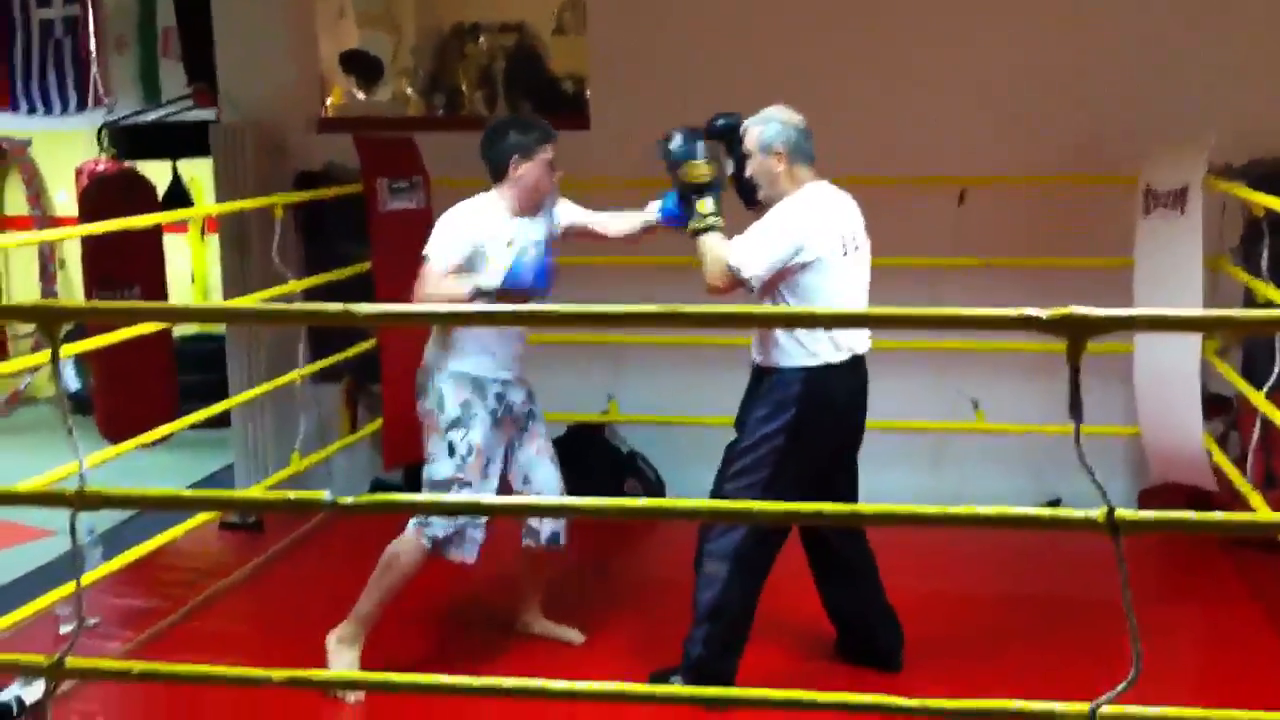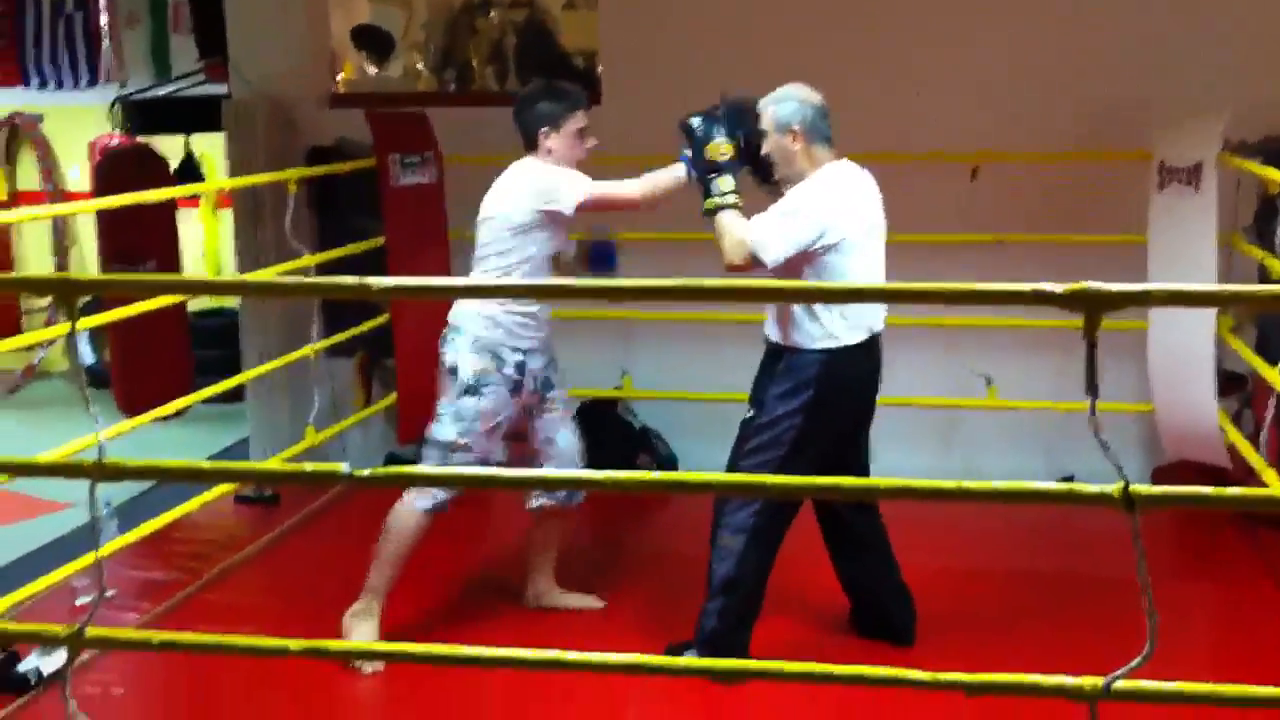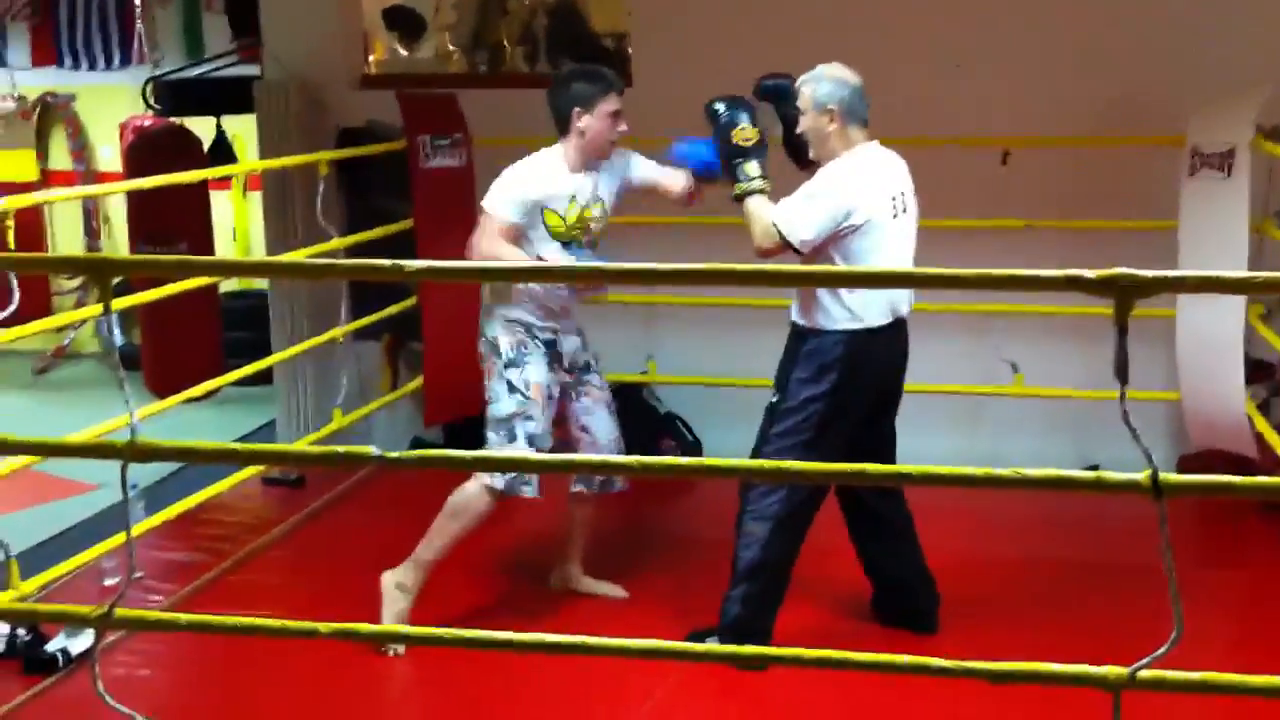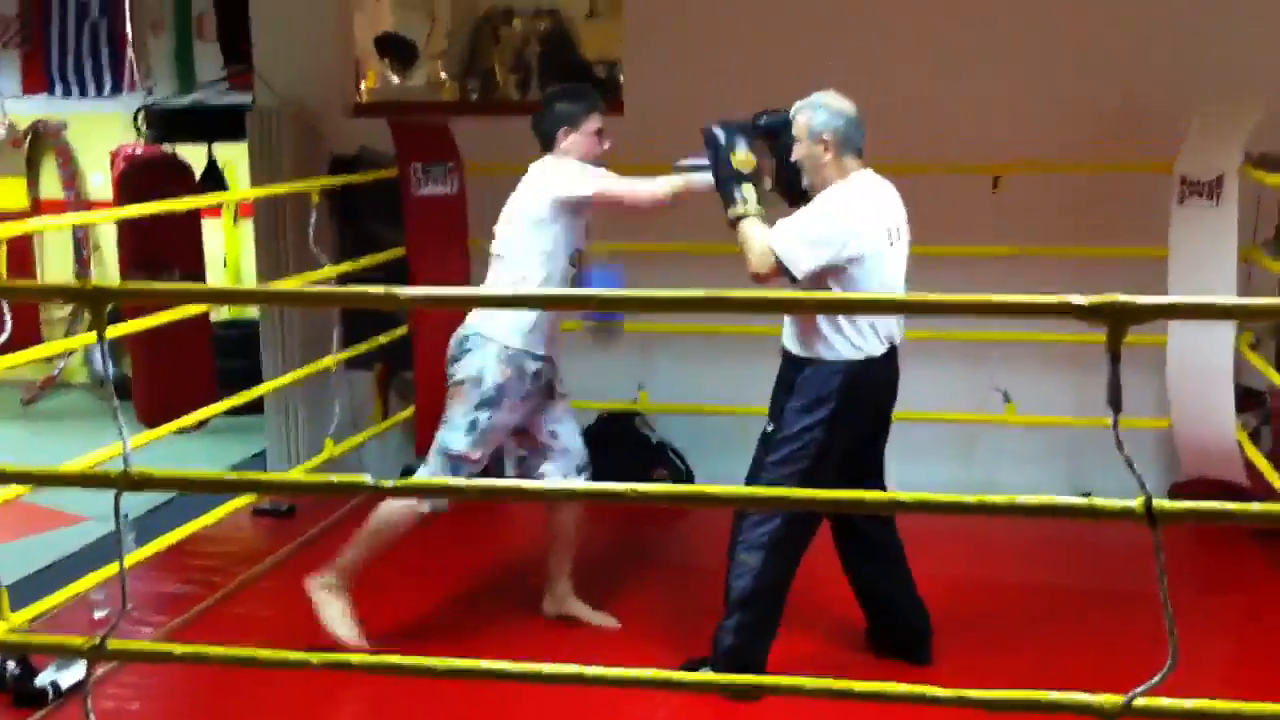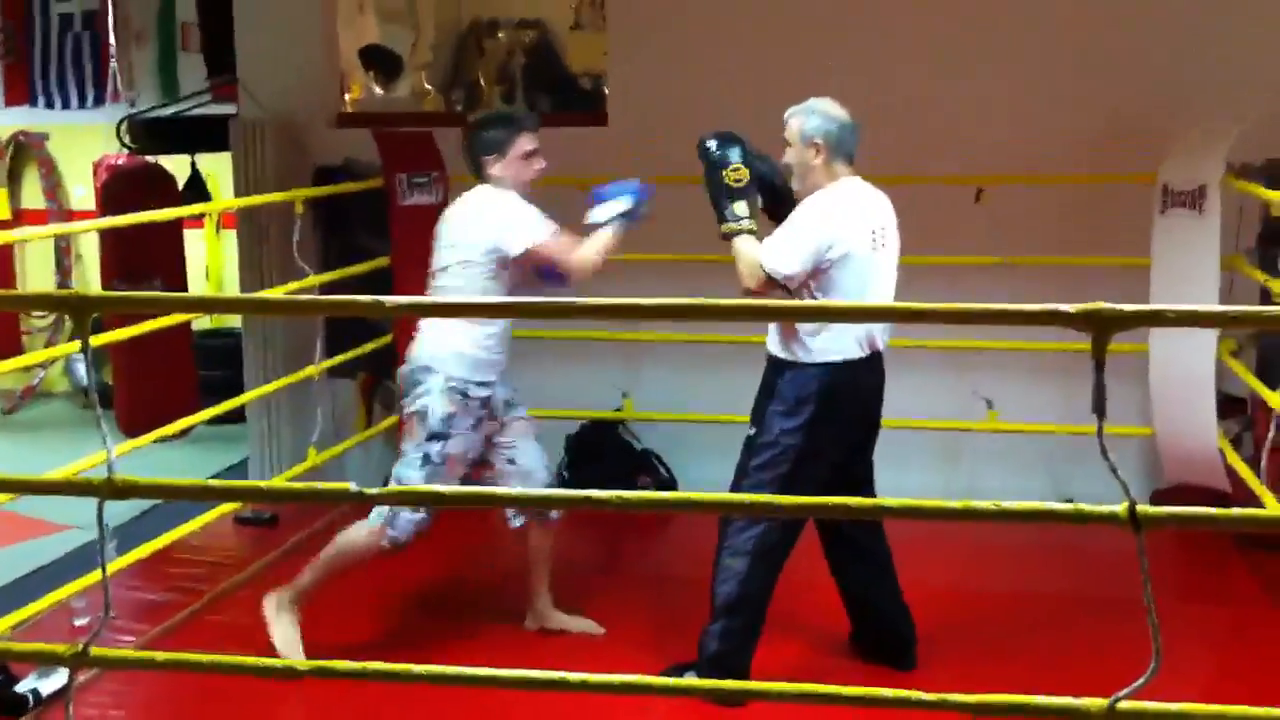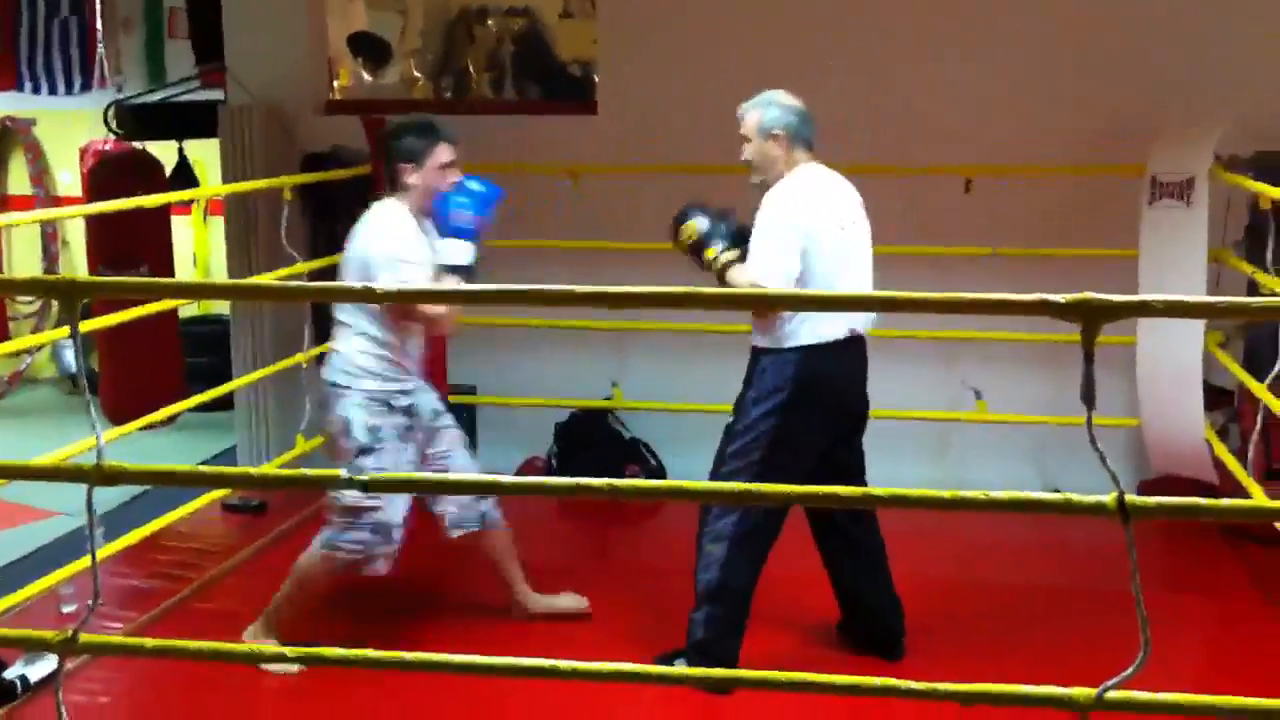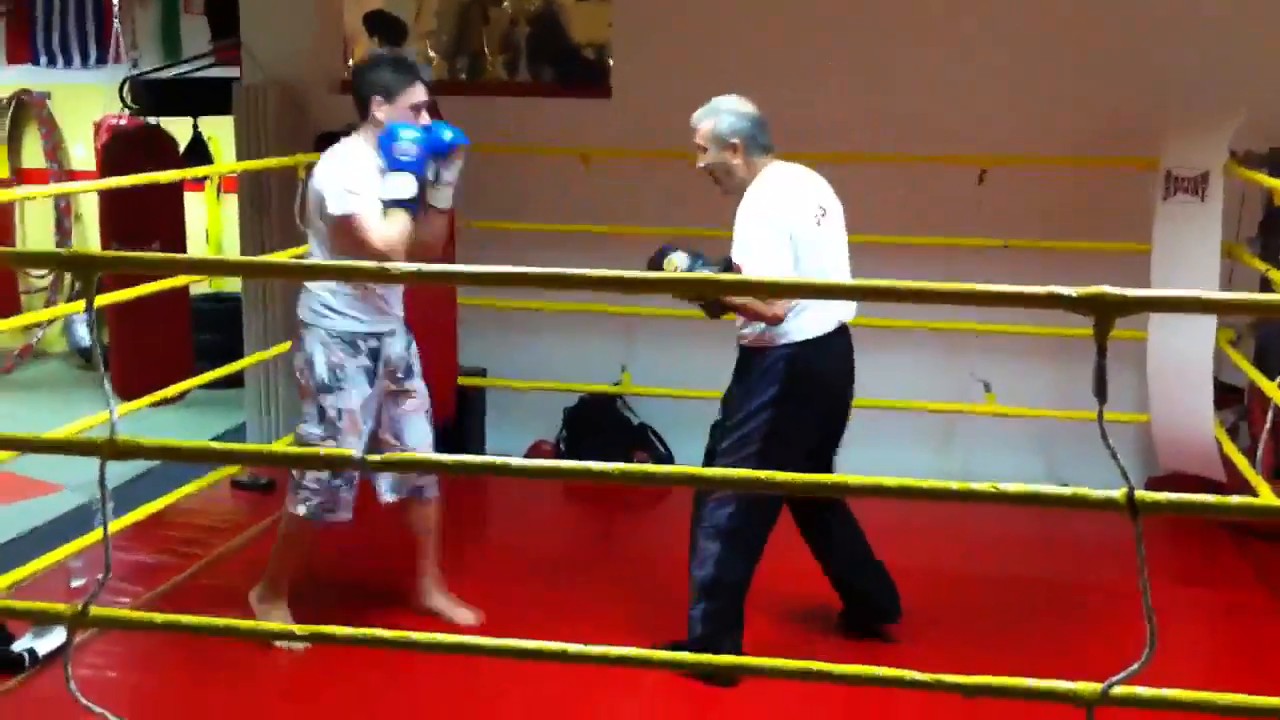
dt=0.2s
person 1, frame 1
left shoulder: (798, 218)
right shoulder: (835, 203)
left elbow: (720, 274)
right elbow: (771, 221)
left wrist: (700, 198)
right wrist: (738, 146)
left hip: (798, 390)
right hip: (840, 382)
left knee: (735, 526)
right knee: (833, 520)
left ankle: (706, 670)
right ankle: (874, 639)
person 1, frame 2
left shoulder: (816, 200)
right shoulder: (854, 182)
left elbow: (738, 254)
right elbow: (789, 201)
left wrist: (718, 177)
right wrist: (746, 147)
left hip: (813, 369)
right hip: (853, 359)
left knee: (748, 501)
right knee: (845, 494)
left ankle: (720, 643)
right ankle: (887, 614)
person 1, frame 3
left shoulder: (844, 181)
right shoulder: (886, 164)
left elbow: (767, 238)
right elbow: (818, 175)
left wrist: (744, 162)
right wrist: (787, 111)
left hip: (837, 352)
right hip: (880, 344)
left knee: (775, 487)
right knee: (871, 479)
left ankle: (743, 629)
right ankle: (909, 601)
person 1, frame 4
left shoulder: (841, 208)
right shoulder: (878, 193)
left elbow: (762, 262)
right elbow: (815, 217)
left wrist: (737, 186)
right wrist: (776, 164)
left hip: (829, 383)
right hip: (870, 373)
left knee: (767, 516)
right knee: (862, 507)
left ankle: (736, 659)
right ankle: (903, 631)
person 1, frame 5
left shoulder: (825, 212)
right shoulder: (871, 203)
left elbow: (755, 277)
left wrist: (733, 202)
right wrist: (767, 193)
left hip: (813, 384)
right hip: (857, 377)
left knee: (755, 520)
right knee: (850, 512)
left ankle: (722, 663)
right ankle: (889, 637)
person 1, frame 6
left shoulder: (788, 199)
right shoulder: (837, 190)
left elbow: (764, 293)
left wrist: (715, 250)
right wrist: (742, 246)
left hip: (795, 369)
right hip: (842, 362)
left knee: (737, 505)
right knee: (841, 501)
left ankle: (710, 652)
right ankle: (878, 627)
person 1, frame 7
left shoulder: (762, 204)
right shoulder: (807, 183)
left elbow: (772, 305)
left hip: (788, 364)
right hip: (829, 353)
left knee: (729, 500)
right knee: (812, 490)
left ankle: (712, 644)
right ankle: (871, 603)
person 2, frame 1
left shoulder: (545, 212)
right shoulder: (465, 220)
left elbow: (613, 227)
right elbow: (426, 295)
left wrist: (668, 209)
right wrist: (490, 281)
left hip: (508, 385)
right hip: (460, 385)
left knee: (547, 501)
right knee: (444, 519)
left ankle: (530, 613)
right ankle: (350, 634)
person 2, frame 2
left shoulder: (545, 181)
right shoulder: (539, 181)
right elbow: (629, 196)
right wrist: (689, 167)
left hip: (528, 350)
right hip: (482, 349)
left knee: (564, 462)
right knee: (438, 480)
left ankle: (541, 583)
right ankle: (367, 608)
person 2, frame 3
left shoulder: (616, 165)
right shoulder: (529, 175)
left elbow: (680, 187)
right elbow: (482, 249)
right wrist: (554, 264)
left hip: (564, 334)
right hip: (519, 330)
left knee: (601, 447)
right knee: (512, 464)
left ankle: (569, 570)
right ankle: (406, 579)
person 2, frame 4
left shoulder: (574, 185)
right shoulder: (562, 176)
right elbow: (641, 196)
right wrist: (710, 178)
left hip: (533, 357)
right hip: (494, 354)
left knee: (568, 467)
right knee: (441, 480)
left ankle: (559, 595)
right ankle: (334, 582)
person 2, frame 5
left shoulder: (475, 211)
right shoulder: (502, 210)
right elbow: (580, 263)
left wrist: (538, 265)
right wrist: (615, 214)
left hip: (482, 384)
right hip: (446, 384)
left knee: (535, 486)
right knee: (402, 517)
left ankle: (541, 608)
right ankle: (287, 600)
person 2, frame 6
left shoulder: (413, 223)
right shoulder: (387, 230)
left elbow: (427, 306)
right elbow: (438, 318)
left hip: (406, 390)
right hip: (366, 396)
left knee: (471, 493)
right knee: (361, 532)
left ankle: (524, 596)
right ankle: (265, 626)
person 2, frame 7
left shoulder: (392, 161)
right shoulder: (342, 167)
left elbow: (426, 251)
right elbow: (386, 251)
left wrist: (442, 183)
right wrist: (404, 180)
left hip: (390, 336)
right hip: (338, 339)
left knee: (418, 465)
right knee: (329, 480)
left ankle: (430, 588)
right ankle: (270, 595)
